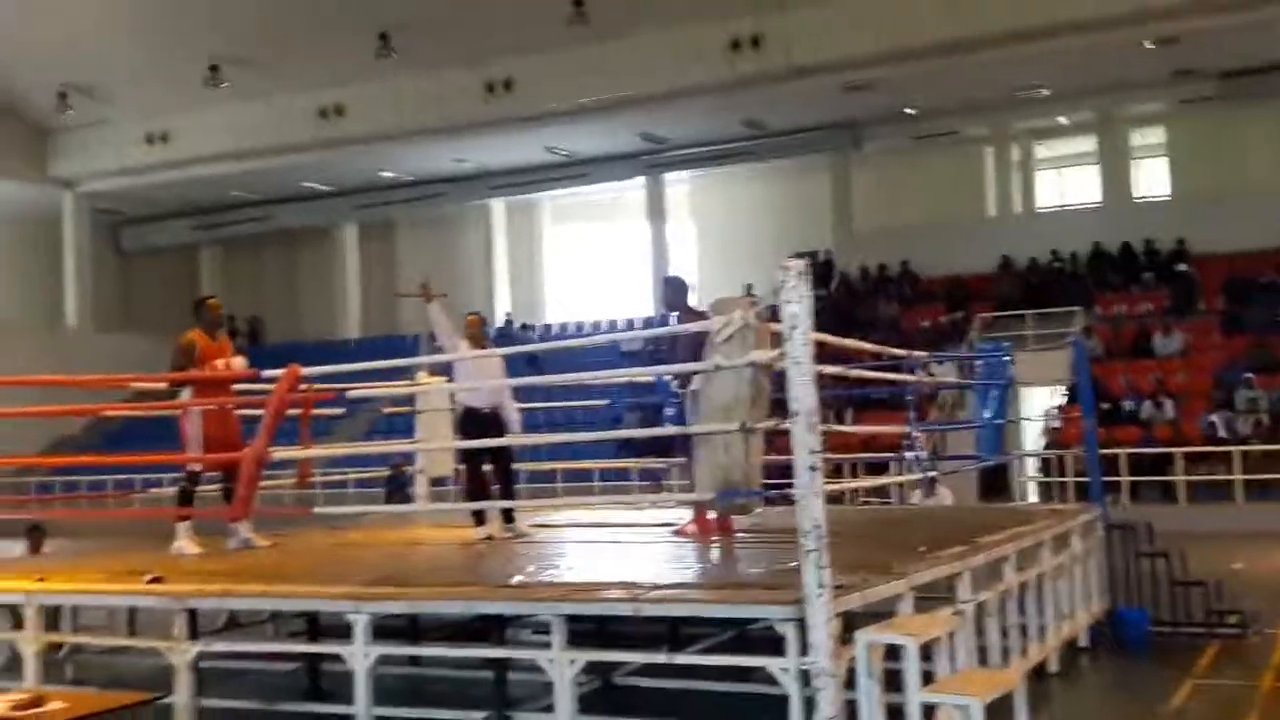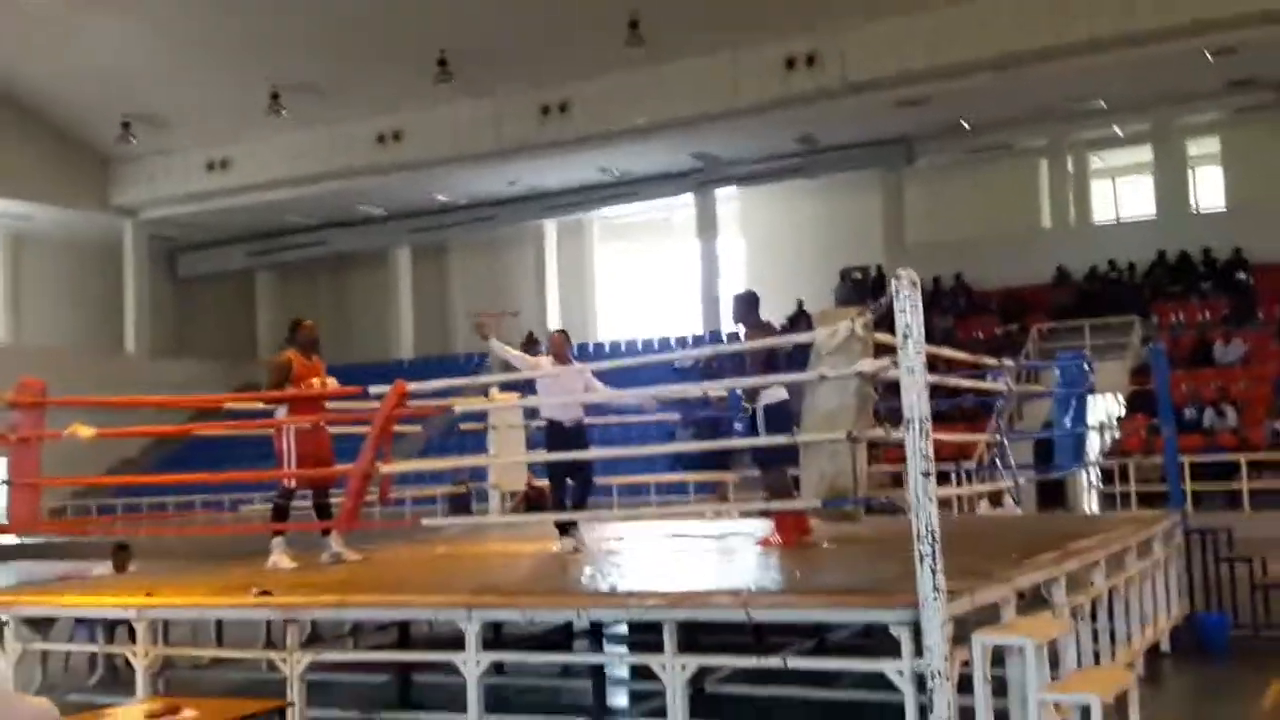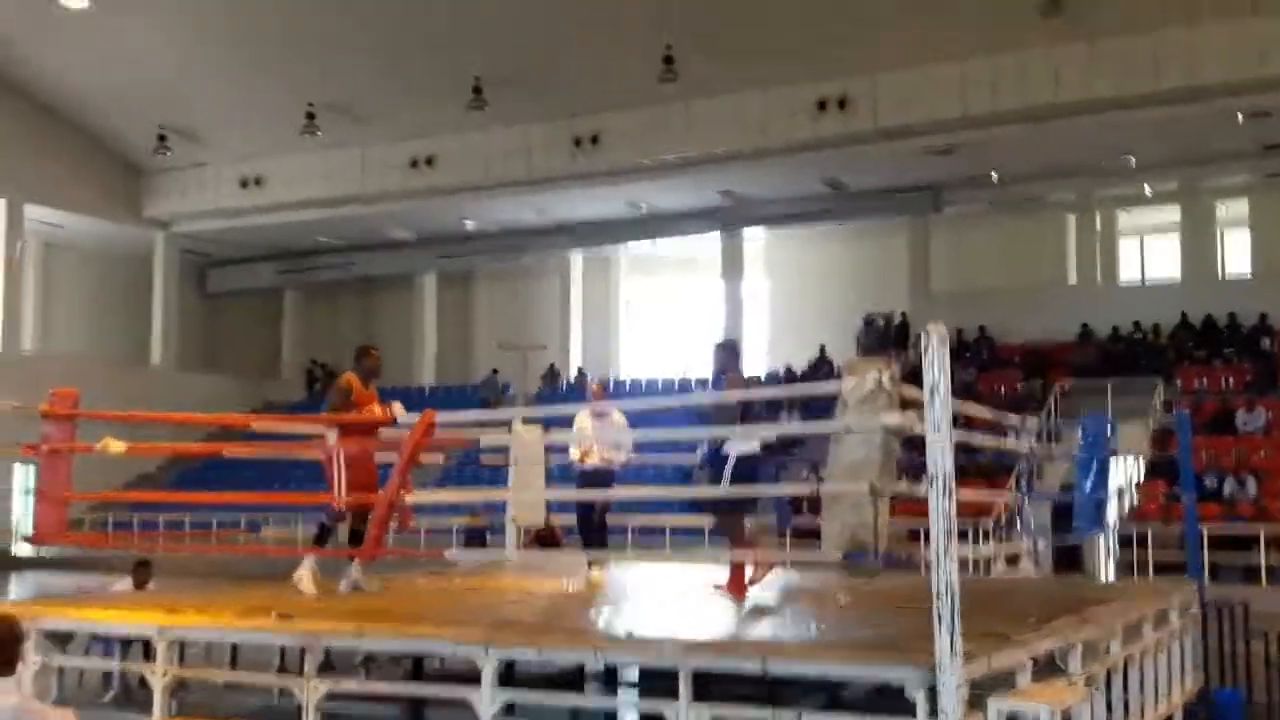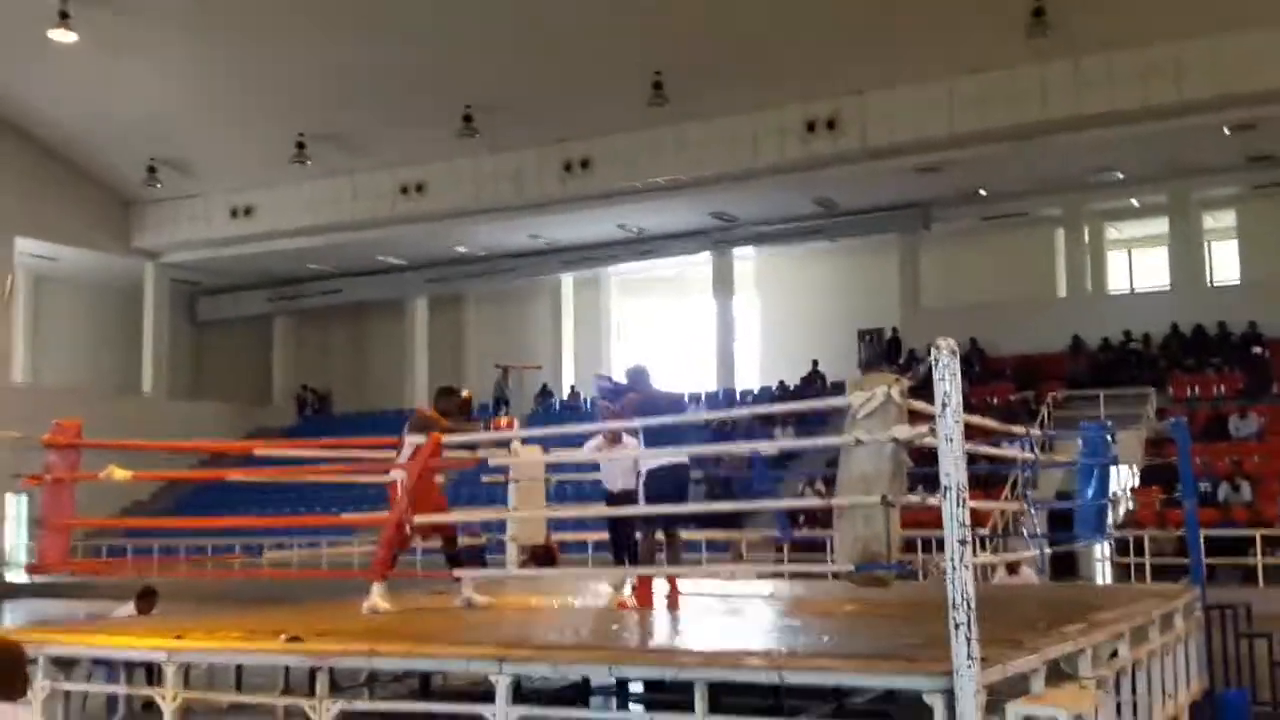
dt=1s
person 1, frame 1
left shoulder: (226, 341)
right shoulder: (189, 341)
left wrist: (237, 370)
right wrist: (204, 373)
left hip: (224, 408)
right hip: (198, 409)
left knee: (232, 467)
right knee: (194, 469)
left ankle: (240, 530)
right ankle: (182, 535)
person 1, frame 2
left shoulder: (319, 361)
right shoulder: (285, 360)
right elbow: (268, 395)
left wrist: (331, 388)
right wrist: (298, 391)
left hip: (316, 425)
right hip: (293, 427)
left knee: (323, 485)
right knee: (289, 485)
left ankle: (333, 545)
right ankle: (277, 549)
person 1, frame 3
left shoulder: (372, 389)
right shoulder: (345, 384)
right elbow: (329, 415)
left wrist: (386, 416)
right wrist: (362, 416)
left hip: (364, 452)
right hip: (343, 451)
left knee: (363, 511)
right knee: (339, 509)
left ankle: (353, 573)
right ankle: (307, 568)
person 1, frame 4
left shoulder: (441, 423)
right shoulder: (425, 418)
right elbow: (453, 430)
left wrist: (467, 412)
left hip: (426, 481)
right hip: (406, 480)
left knee: (449, 532)
right knee: (400, 534)
left ankle: (465, 591)
right ankle: (375, 594)
person 2, frame 1
left shoulder: (686, 320)
right shoulder: (697, 318)
left elbow: (685, 360)
left wrist: (680, 388)
left hip: (693, 390)
left knee: (694, 452)
left ankle: (701, 518)
right ankle: (722, 516)
person 2, frame 2
left shoulder: (753, 333)
right shoulder: (768, 329)
left elbow: (755, 371)
left wrist: (748, 403)
left hip: (765, 402)
right hip: (778, 398)
left knee: (770, 467)
right knee: (778, 462)
person 2, frame 3
left shoulder: (731, 380)
right shoulder: (733, 381)
left elbow: (731, 418)
left wrist: (714, 444)
left hip: (736, 453)
right hip: (743, 452)
left knee: (723, 514)
right knee: (734, 514)
left ankle: (759, 555)
right ankle: (736, 581)
person 2, frame 4
left shoulder: (634, 400)
right shoulder: (676, 398)
left hip: (656, 467)
right hip: (680, 464)
left knee: (648, 529)
right knee: (671, 528)
person 3, frame 1
left shoulder: (495, 358)
right shoulder: (458, 349)
left elbow: (505, 394)
right elbow: (442, 329)
left wrist: (514, 425)
right wrist: (431, 301)
left hip: (494, 418)
right hip: (471, 418)
left knee: (504, 469)
right knee: (474, 472)
left ankle: (509, 521)
right ankle: (481, 524)
person 3, frame 2
left shoulder: (580, 371)
right shoulder: (540, 366)
left elbow: (603, 392)
right elbow: (515, 357)
left wrist: (638, 400)
right wrist: (490, 339)
left hip: (577, 428)
right hip: (556, 429)
left knee: (584, 480)
right knee: (558, 484)
left ankle: (572, 526)
right ankle: (565, 534)
person 3, frame 3
left shoulder: (618, 420)
right shoulder: (581, 418)
left elbow: (626, 452)
right elbow: (573, 447)
left wrist: (607, 457)
right wrist: (578, 457)
left hip: (605, 473)
right hip: (584, 473)
left knee: (598, 516)
right knee: (584, 518)
right ankle: (594, 560)
person 3, frame 4
left shoulder: (632, 444)
right shoulder: (602, 443)
left elbow: (641, 470)
right elbow: (586, 452)
right wrist: (603, 439)
left hip: (629, 494)
right hip: (611, 494)
left knee: (628, 534)
right knee: (614, 534)
